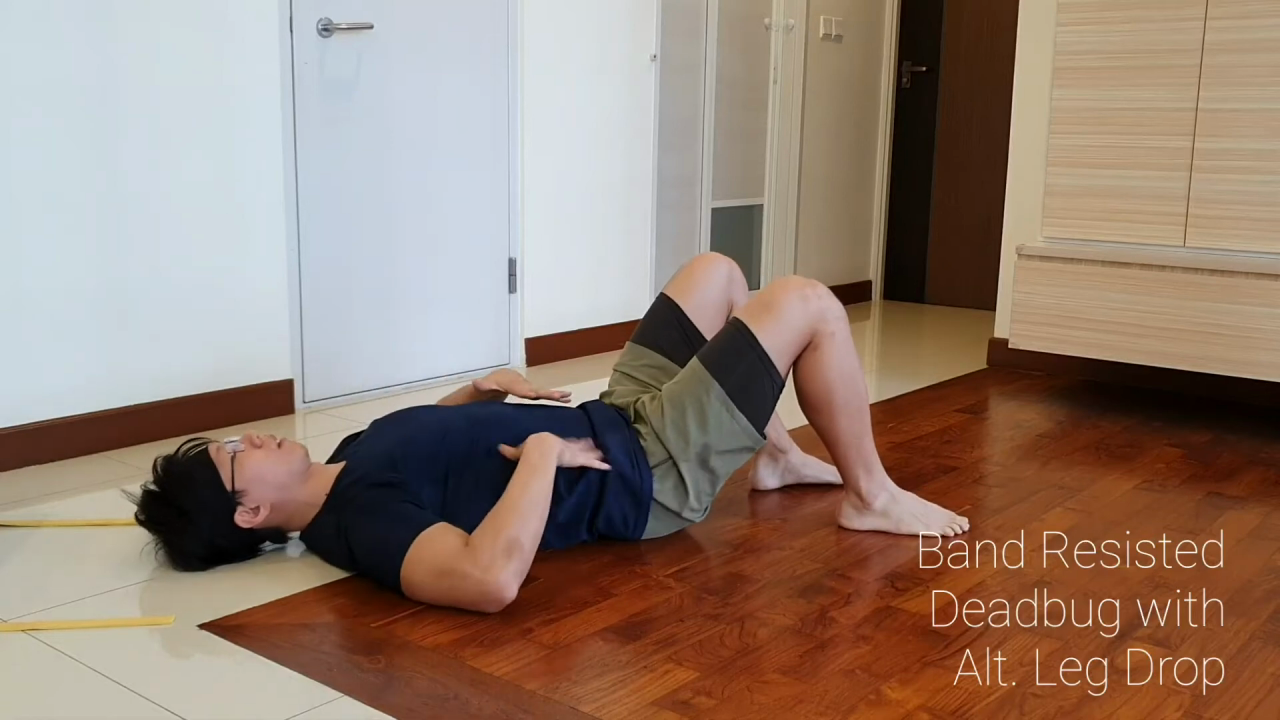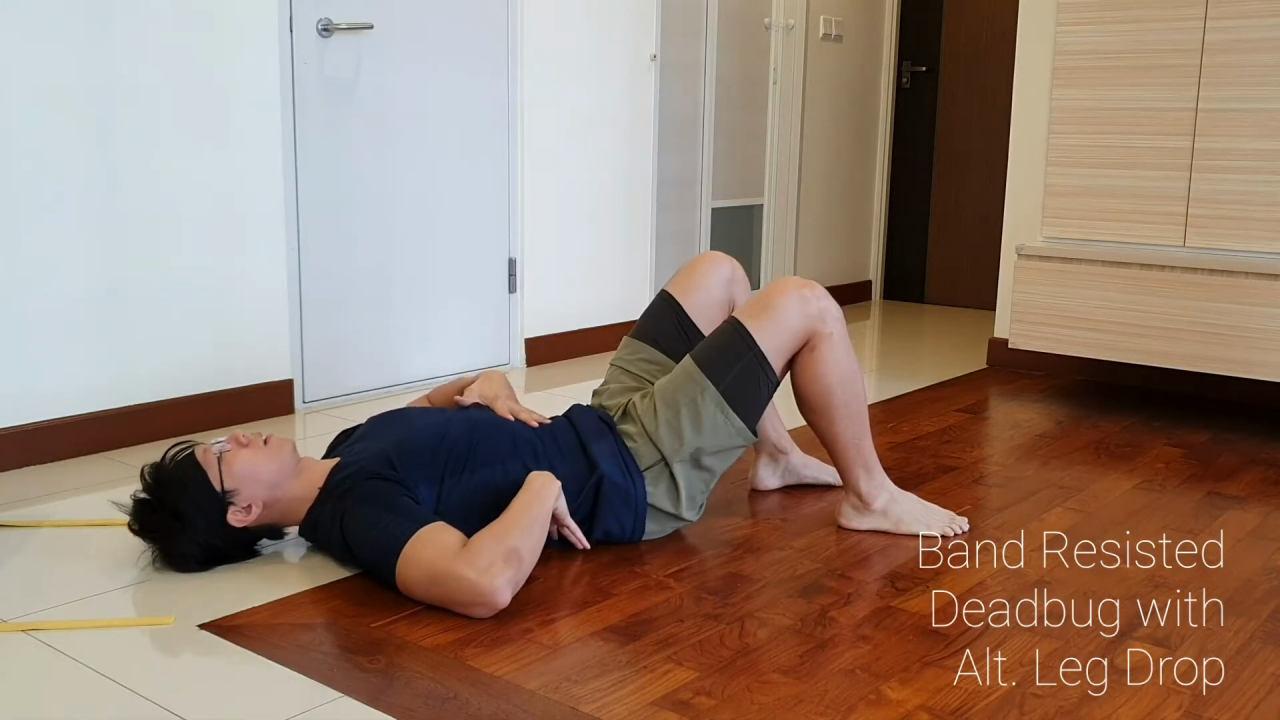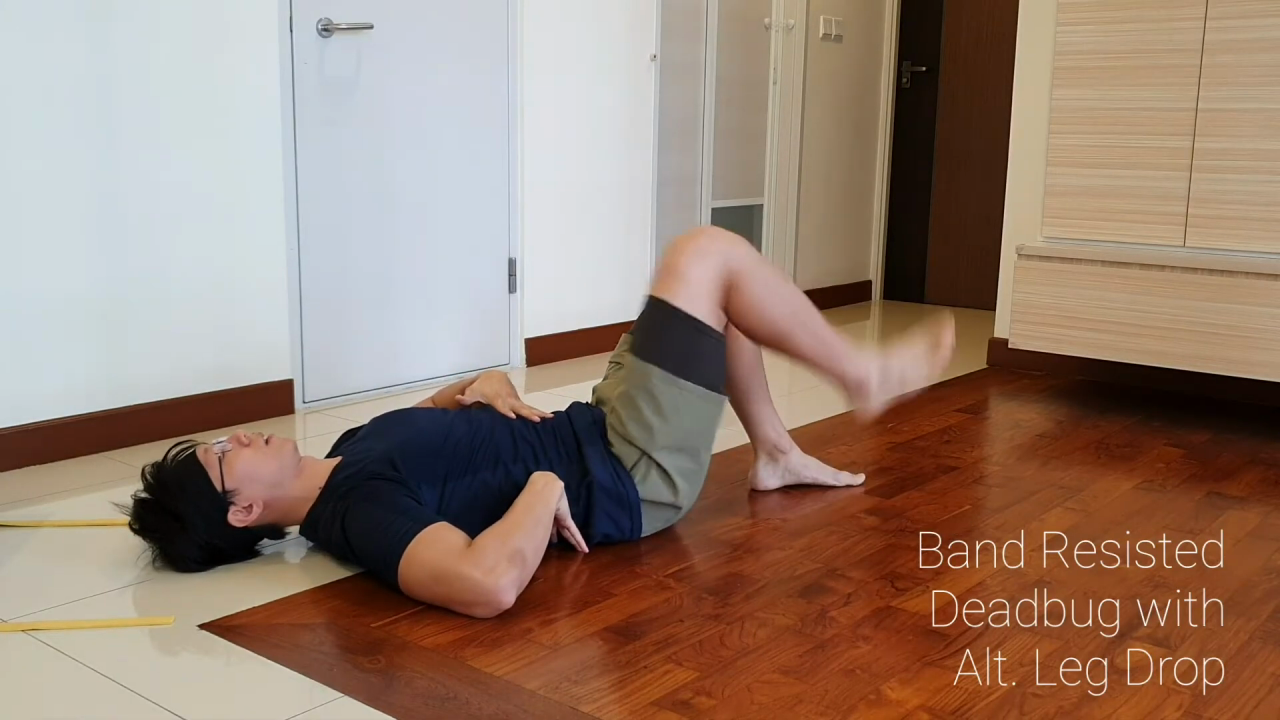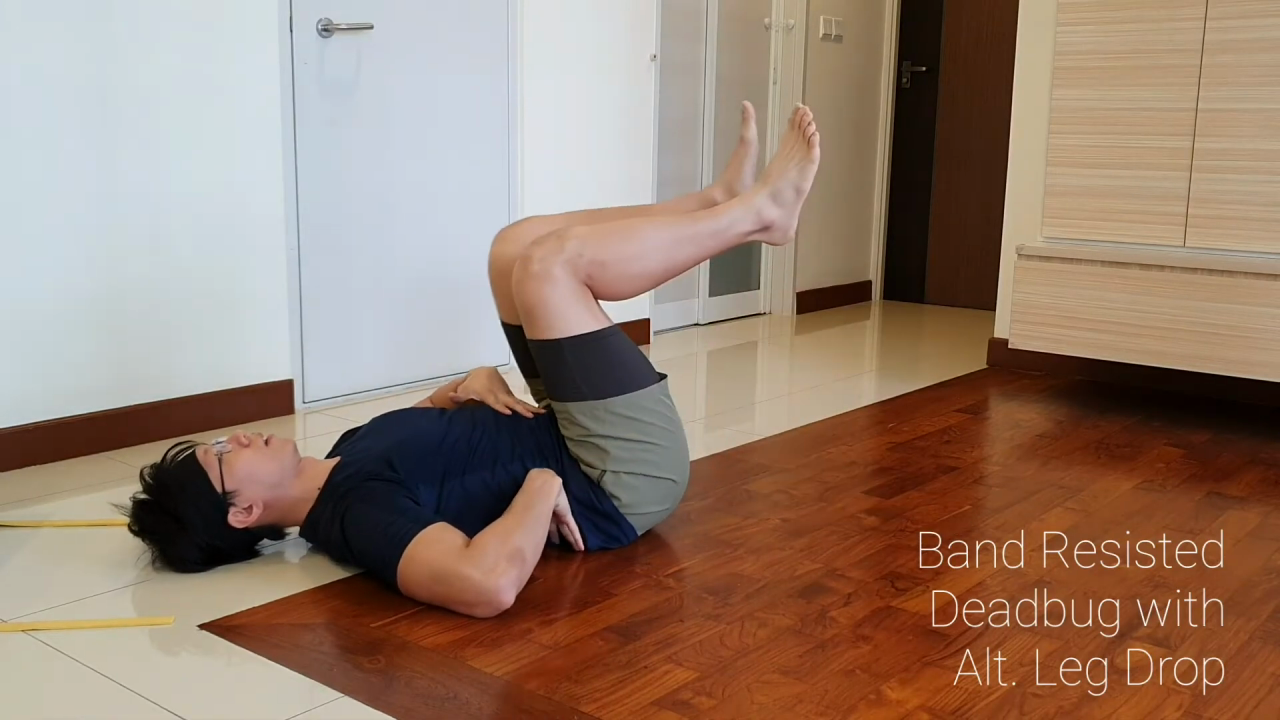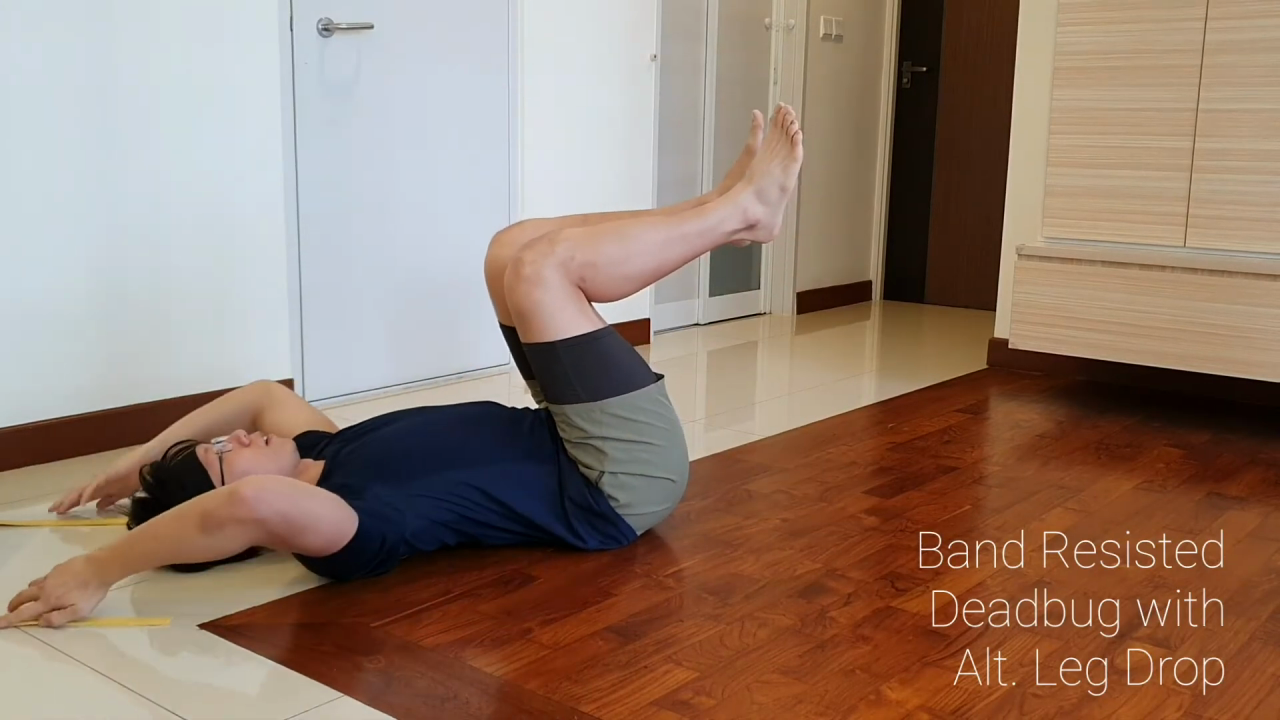
dt=1s
person 1, frame 1
left shoulder: (352, 459)
right shoulder: (361, 520)
right elbow: (493, 577)
left wrist: (483, 388)
right wrist: (541, 453)
left hip: (614, 422)
right hip: (650, 472)
left knee: (717, 272)
right knee: (809, 303)
left ankle: (777, 456)
right ankle: (872, 497)
person 1, frame 2
left shoulder: (348, 452)
right shoulder: (356, 510)
right elbow: (485, 584)
left wrist: (478, 387)
right wrist: (543, 484)
left hip: (606, 421)
right hip: (642, 474)
left knee: (718, 271)
right knee: (806, 305)
left ankle: (778, 456)
right ankle: (871, 495)
person 1, frame 3
left shoulder: (351, 453)
right shoulder: (358, 510)
right elbow: (488, 585)
left wrist: (478, 387)
right wrist: (547, 483)
left hip: (595, 424)
right hip: (636, 475)
left knee: (717, 282)
right knee: (706, 251)
left ankle: (777, 454)
right ankle: (864, 371)
person 1, frame 4
left shoulder: (349, 454)
right shoulder: (358, 513)
left elbow: (421, 426)
right elbow: (488, 585)
left wrist: (467, 385)
right wrist: (543, 484)
left hip: (564, 443)
right hip: (629, 480)
left knee: (520, 247)
right knee: (548, 264)
left ankle: (722, 204)
right ankle: (758, 211)
person 1, frame 5
left shoulder: (328, 458)
right shoulder: (341, 529)
left elbow: (263, 392)
right elbow: (251, 504)
left wrist: (141, 459)
right wrist: (101, 567)
left hip: (568, 452)
right hip: (626, 484)
left knee: (519, 249)
right knee: (539, 266)
left ankle: (726, 208)
right ankle: (741, 208)
